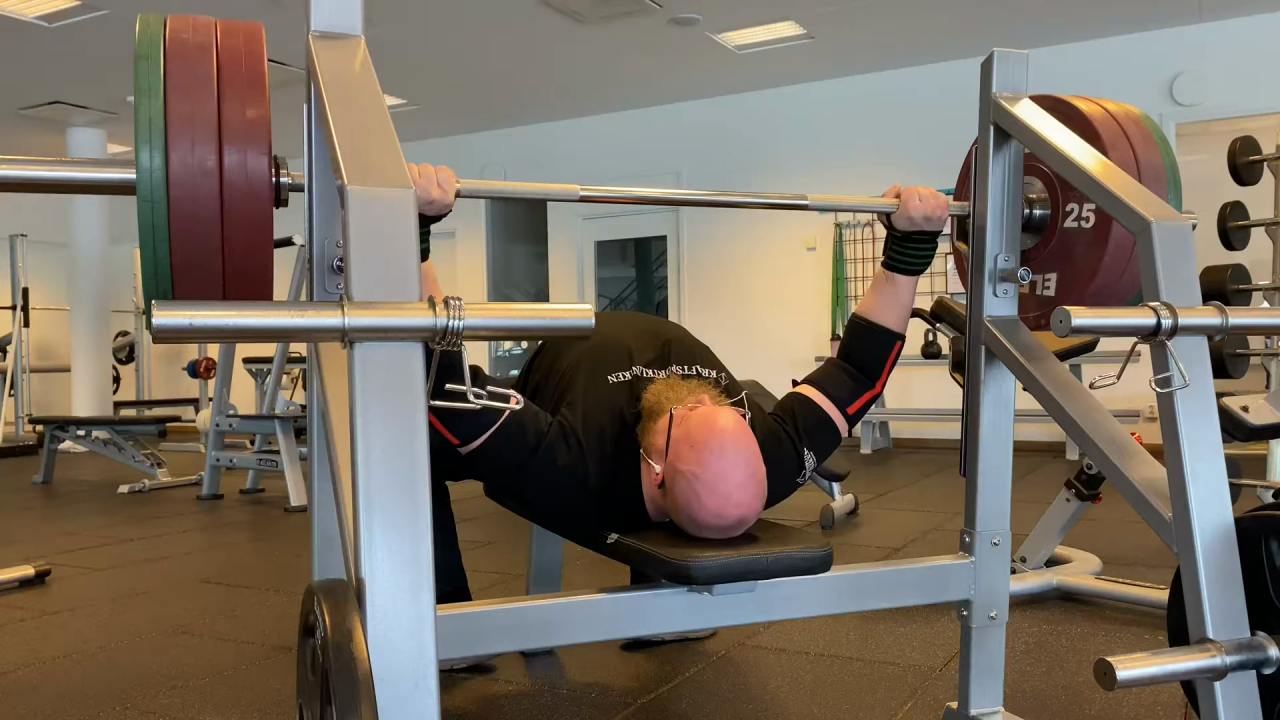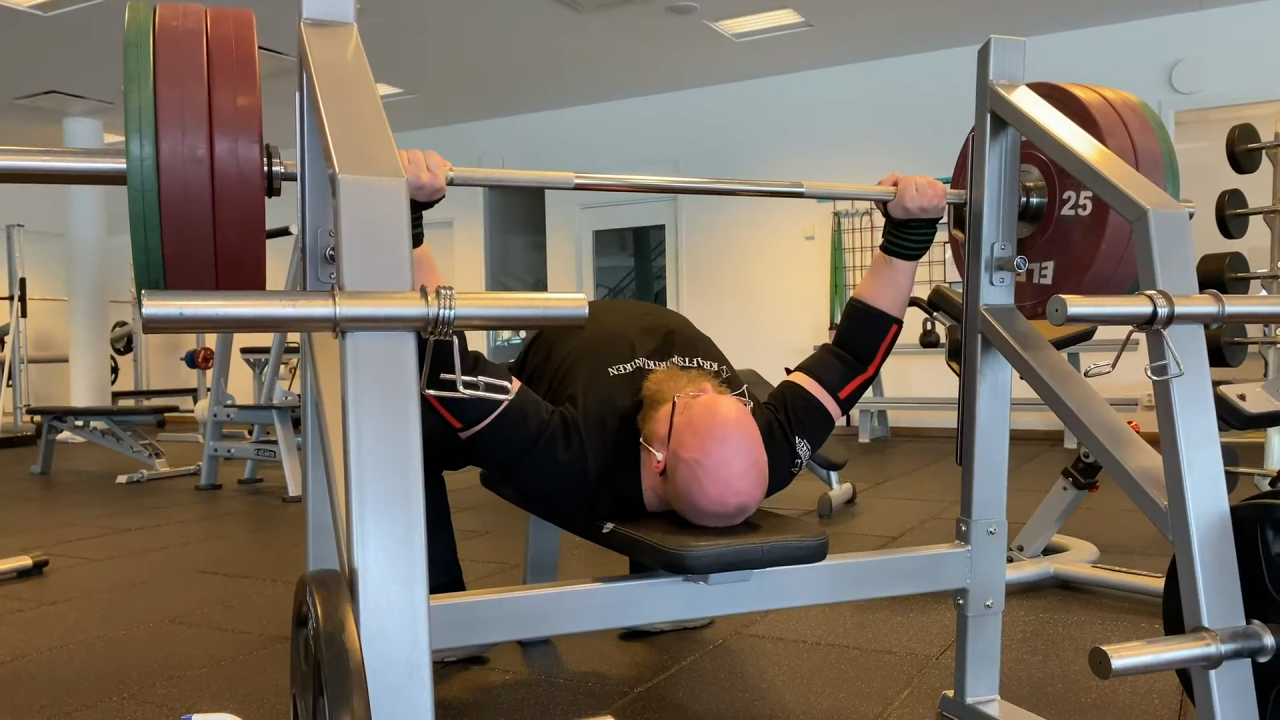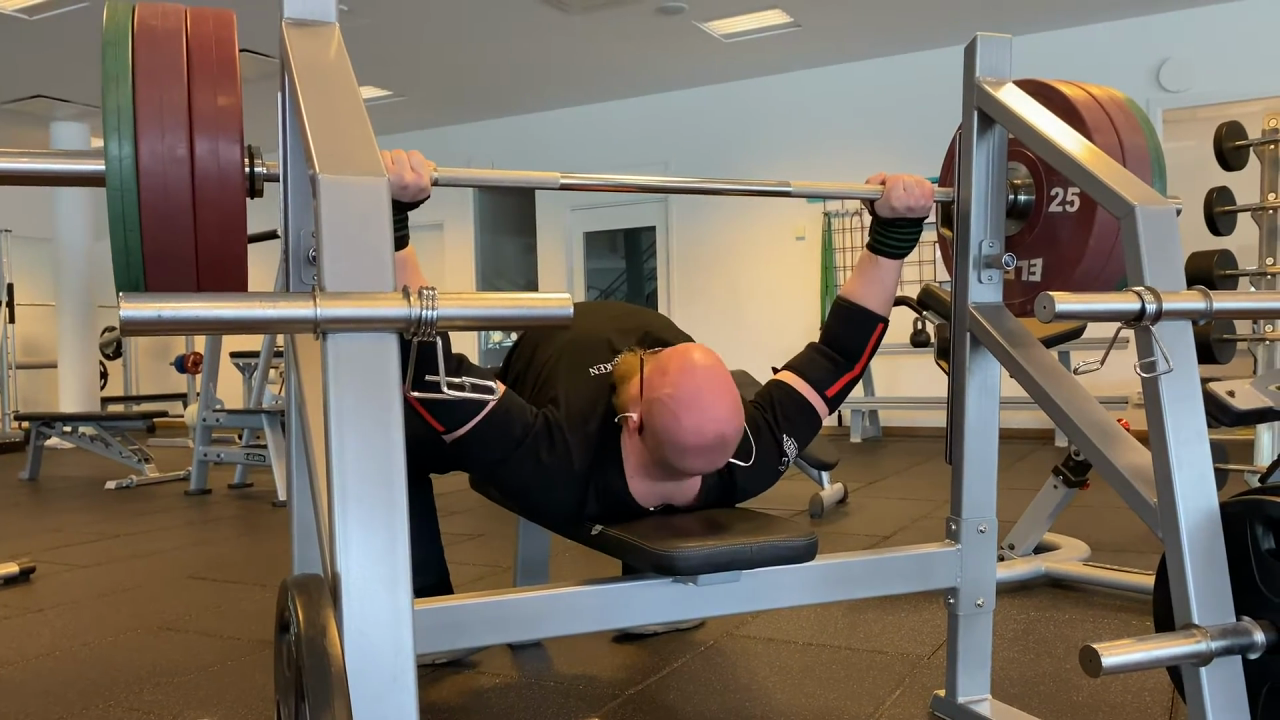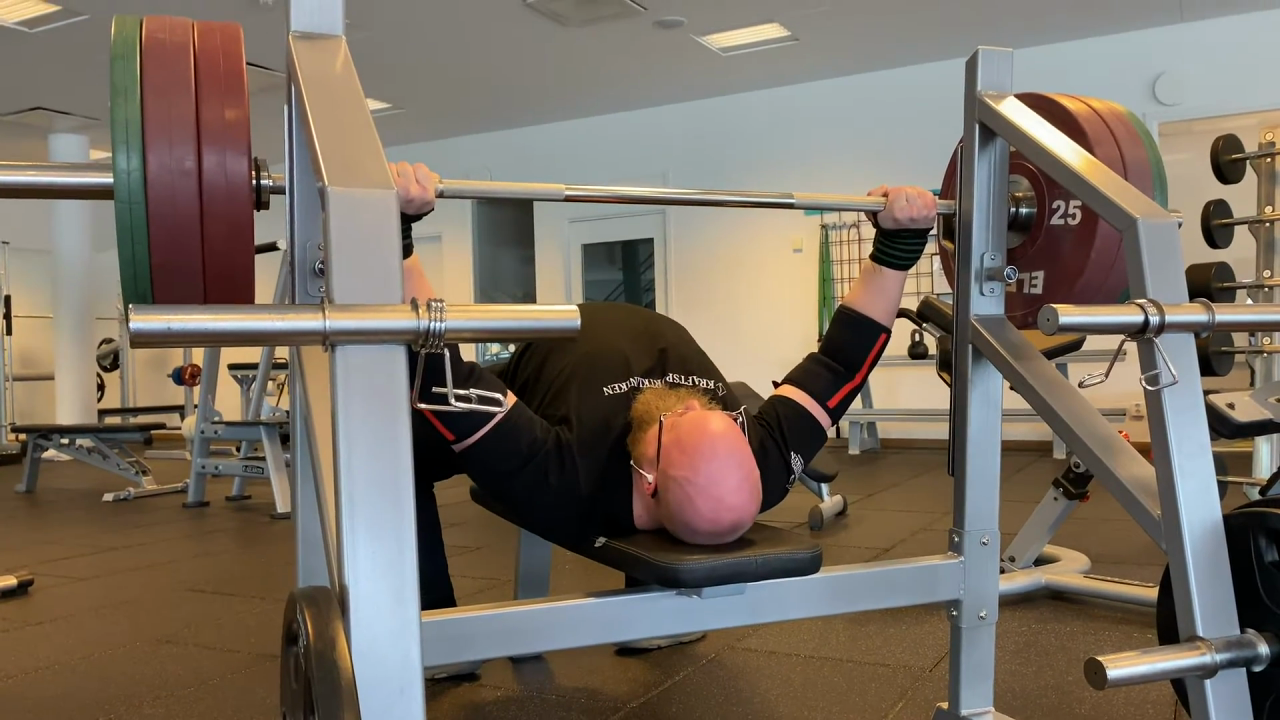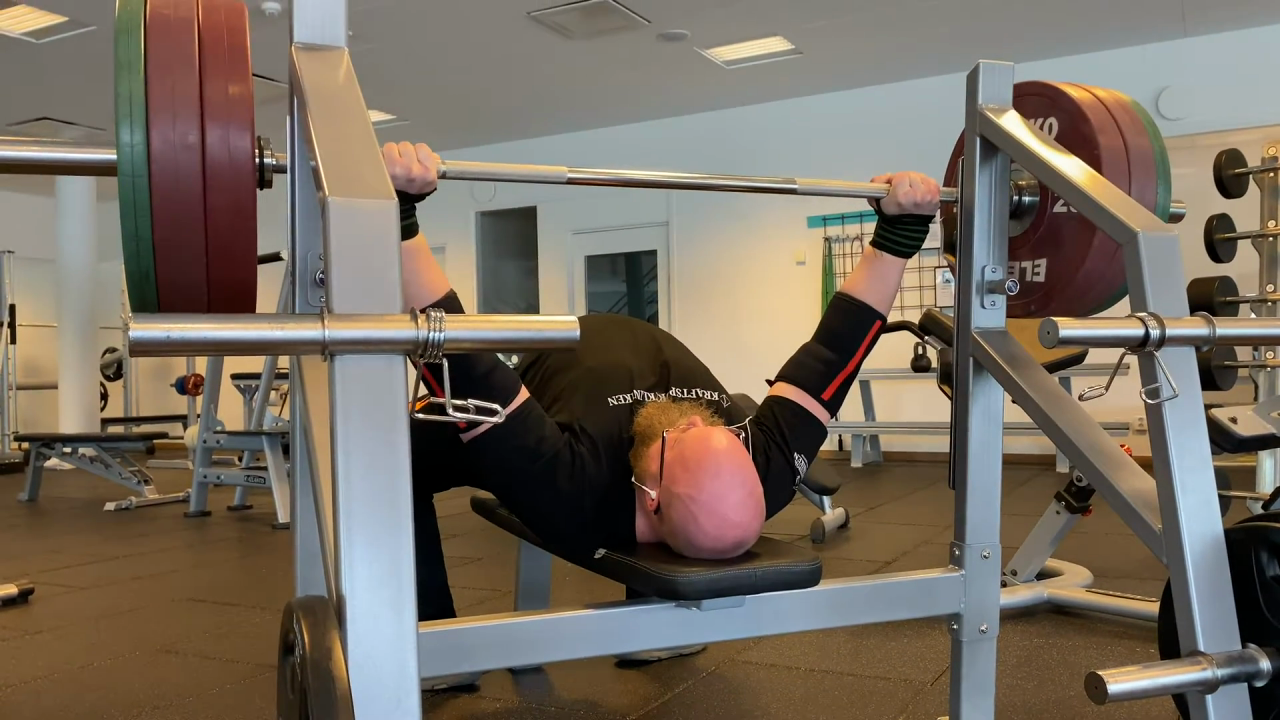
dt=1s
person 1, frame 1
left shoulder: (570, 473)
right shoulder: (774, 467)
left elbow: (441, 380)
right elbow: (862, 366)
left wrist: (417, 227)
right wrist: (911, 244)
person 1, frame 2
left shoulder: (566, 467)
right shoulder: (770, 456)
left elbow: (445, 363)
right elbow: (855, 355)
left wrist: (409, 216)
right wrist: (908, 234)
person 1, frame 3
left shoulder: (552, 473)
right shoulder: (752, 461)
left elbow: (425, 366)
right elbow: (842, 354)
left wrist: (395, 217)
right wrist: (895, 232)
person 1, frame 4
left shoulder: (562, 486)
right shoulder: (765, 473)
left elbow: (438, 373)
right elbow: (843, 362)
left wrist: (397, 228)
right wrist: (899, 242)
person 1, frame 5
left shoulder: (567, 494)
right shoulder: (769, 474)
left elbow: (453, 357)
right elbow: (834, 352)
left wrist: (399, 210)
right wrist: (901, 229)
